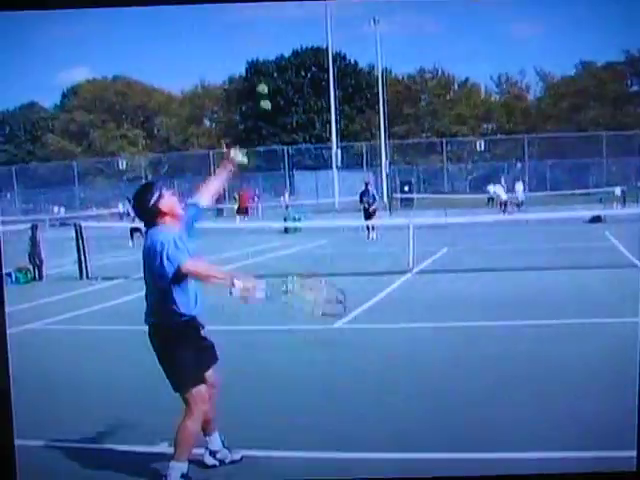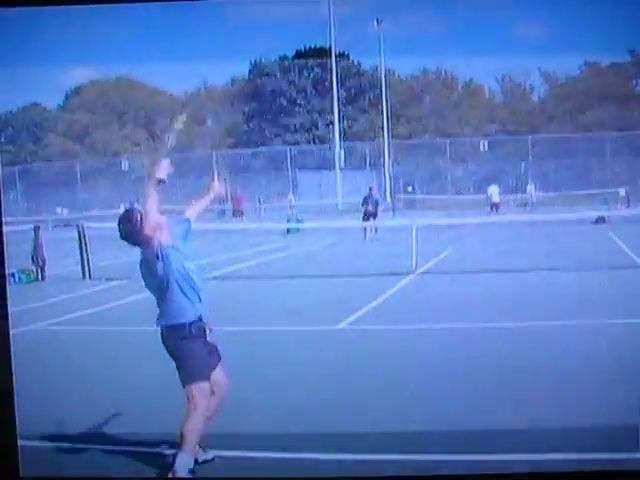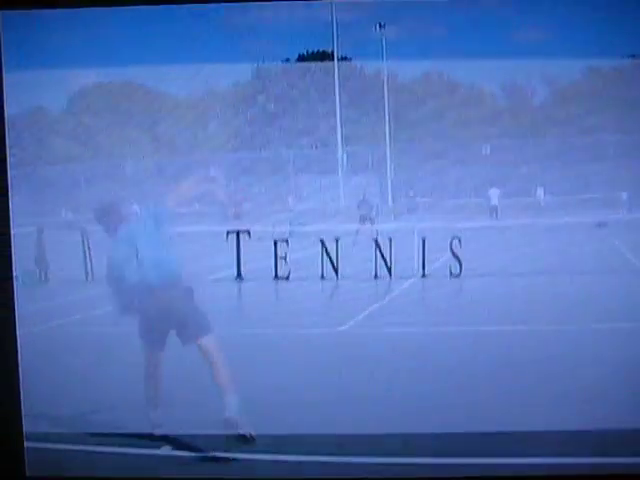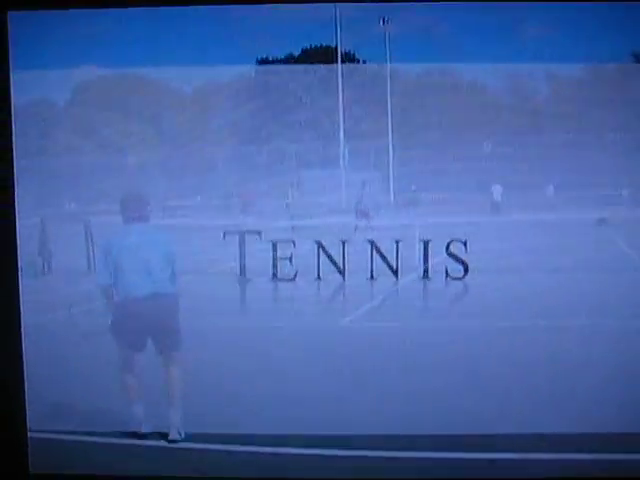
dt=0.5s
person 1, frame 1
left shoulder: (176, 226)
right shoulder: (160, 242)
left elbow: (204, 197)
right elbow: (188, 268)
left wrist: (228, 167)
right wrist: (232, 280)
left hip: (186, 325)
right hip: (171, 331)
left knee: (210, 386)
right knee: (198, 403)
left ankle: (214, 450)
person 1, frame 2
left shoulder: (172, 236)
right shoulder: (153, 254)
left elbow: (188, 215)
right elbow: (148, 232)
left wrist: (210, 194)
right wrist: (156, 181)
left hip: (194, 326)
right hip: (182, 331)
left knee: (219, 388)
right knee: (200, 401)
left ankle: (191, 448)
person 1, frame 3
left shoulder: (114, 253)
right shoulder: (145, 219)
left elbow: (123, 303)
right elbow: (174, 199)
right wrist: (199, 185)
left hip: (148, 303)
right hip: (175, 292)
left knee: (152, 363)
right knee: (212, 353)
left ankle: (156, 423)
right ankle: (232, 412)
person 1, frame 4
left shoulder: (113, 244)
right shoulder: (161, 238)
left elbow: (105, 286)
right elbow: (172, 279)
left wrist: (118, 310)
left hip: (132, 309)
right hip: (165, 305)
left knee: (126, 364)
right knee: (171, 364)
left ankle: (138, 419)
right ankle: (175, 426)
